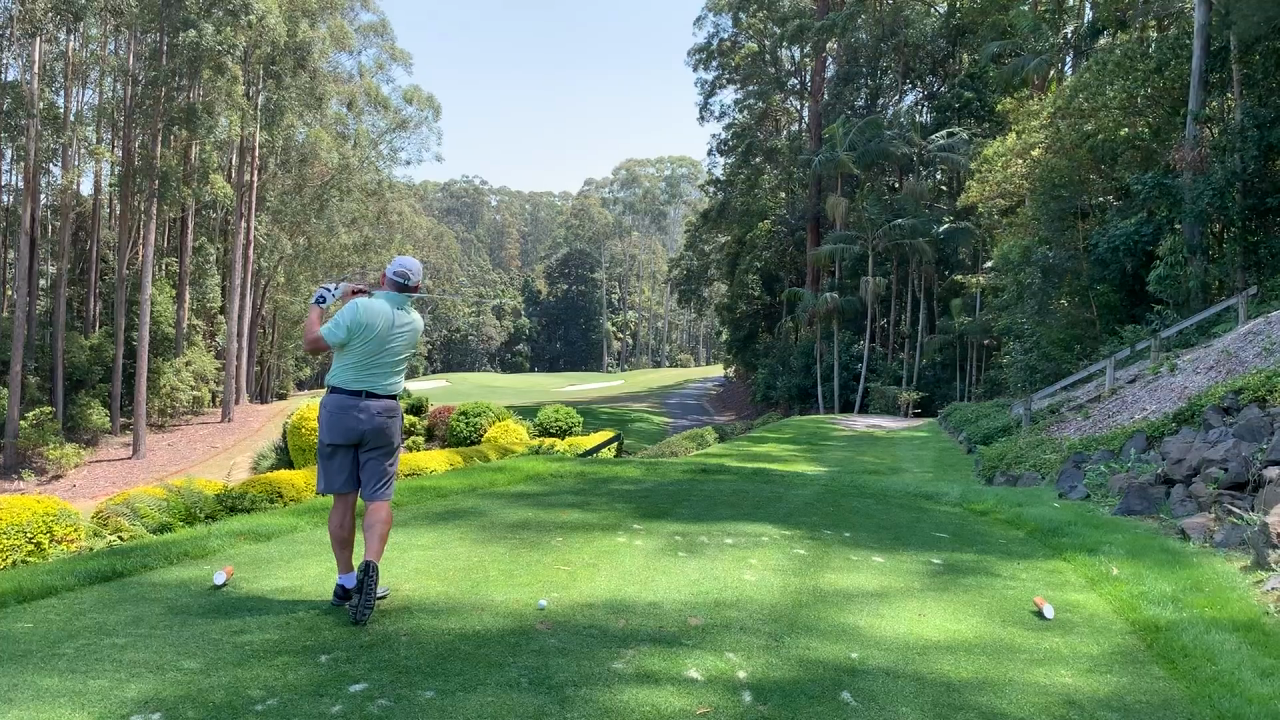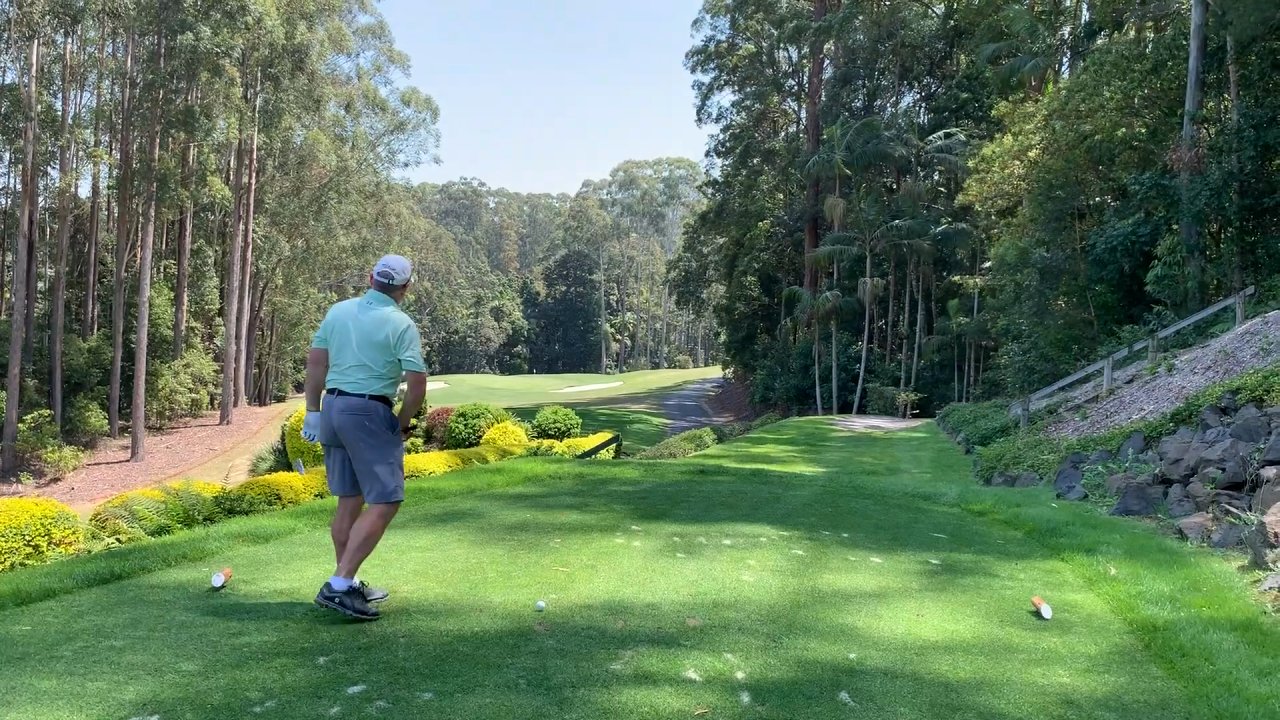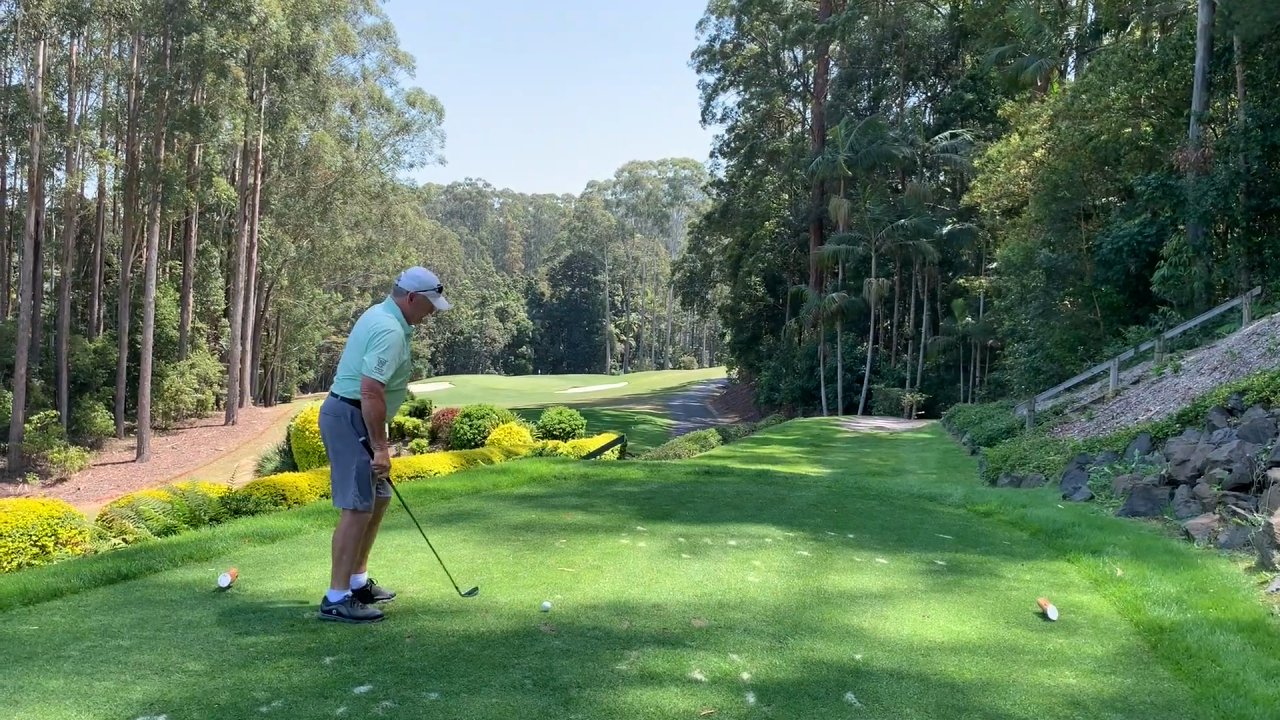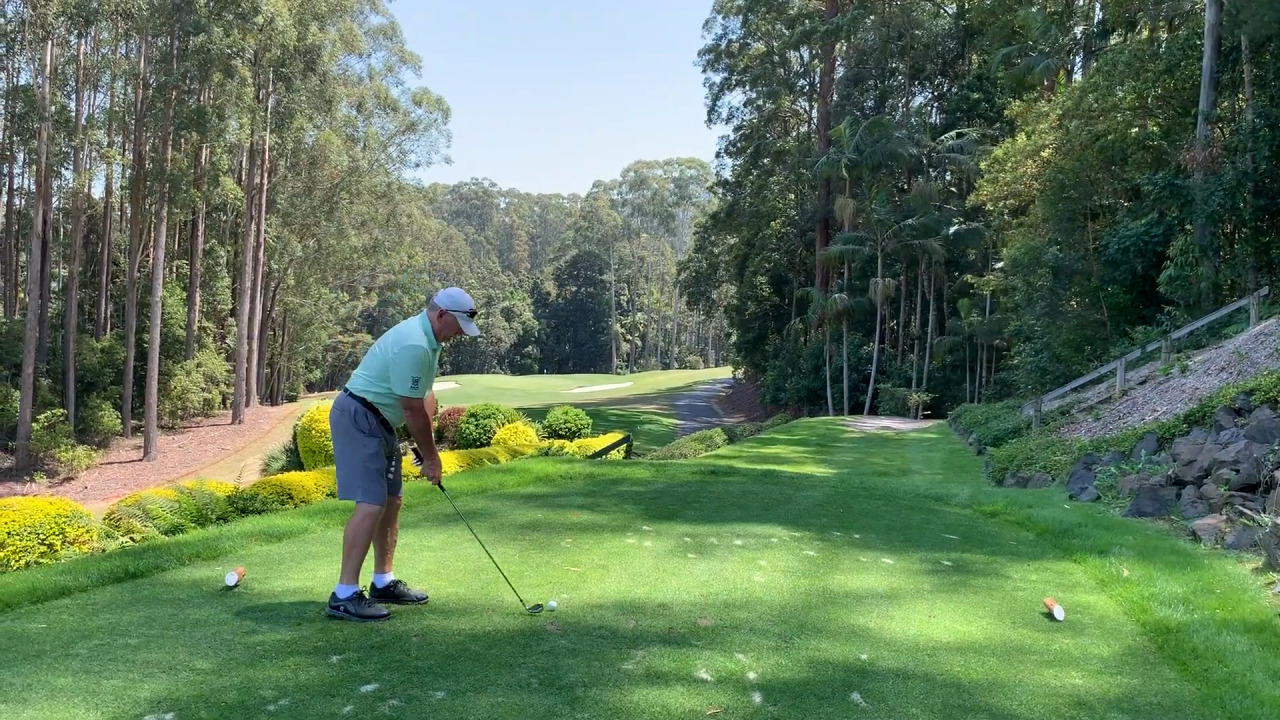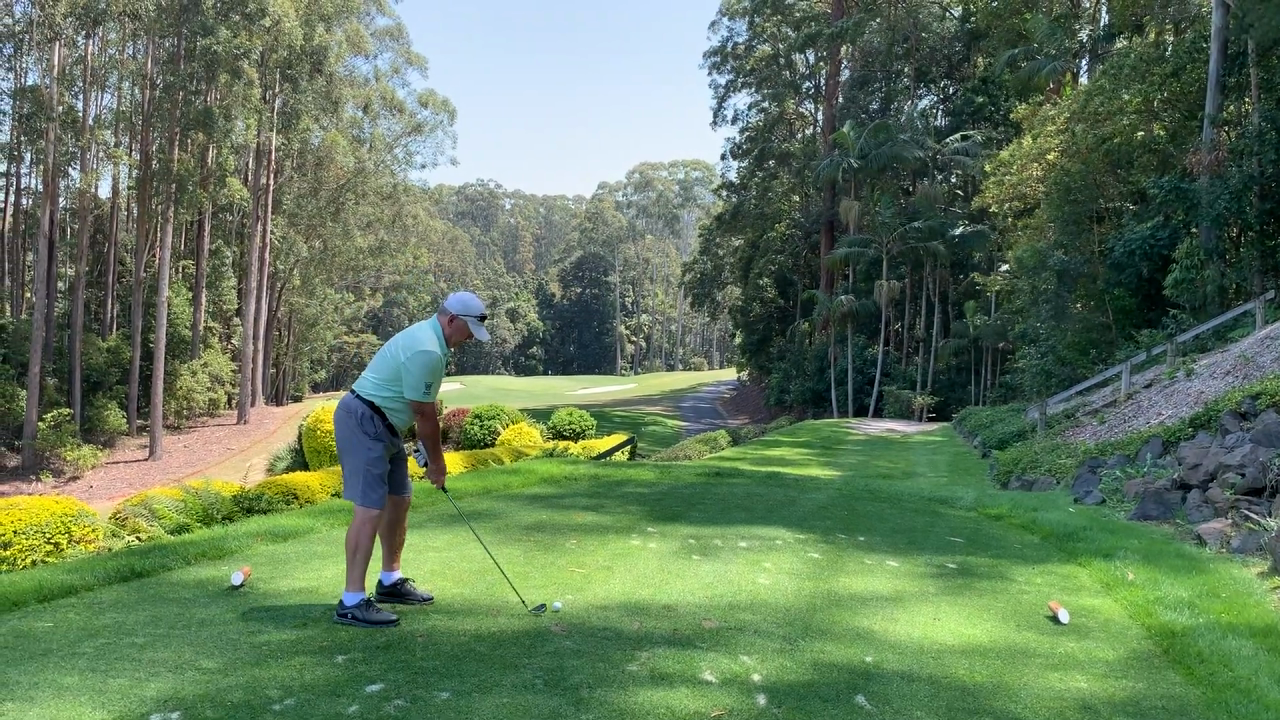
dt=0.5s
person 1, frame 1
left shoulder: (360, 308)
right shoulder: (416, 322)
left elbow: (311, 343)
left wrist: (319, 303)
right wrist: (358, 295)
left hip: (341, 408)
right hip: (383, 413)
left knee: (343, 497)
right knee: (378, 498)
left ankle: (347, 582)
right ankle: (369, 566)
person 1, frame 2
left shoulder: (339, 310)
right shoulder: (403, 325)
left elbow: (315, 362)
right elbow: (417, 386)
left wrist: (313, 411)
right wrist: (405, 422)
left hip: (335, 409)
right hip: (371, 415)
left knee: (350, 501)
right knee: (384, 502)
left ankle: (348, 583)
right ankle: (338, 586)
person 1, frame 3
left shoulder: (380, 315)
right shoulder: (389, 330)
right elbow: (371, 391)
left wrist: (376, 440)
right wrist: (380, 446)
left hip: (349, 414)
right hip: (352, 420)
left knee: (377, 500)
right knee: (357, 508)
left ankle: (357, 582)
right ankle: (336, 598)
person 1, frame 4
left shoulder: (427, 337)
right shoulder: (413, 345)
left elbow: (423, 396)
right elbow: (412, 408)
left wrist: (429, 448)
right wrist: (430, 457)
left hip: (378, 422)
right hip: (358, 419)
left knee: (391, 501)
right knee: (370, 503)
left ankle: (384, 582)
right ankle: (344, 594)
person 1, frame 5
left shoulder: (433, 338)
right shoulder: (426, 350)
left elbow: (425, 408)
right elbow: (424, 414)
left wrist: (426, 447)
right wrist: (437, 461)
left hip: (382, 424)
right hip: (363, 422)
left knee: (398, 499)
right knee: (371, 508)
left ankle: (390, 580)
right ankle: (351, 602)
